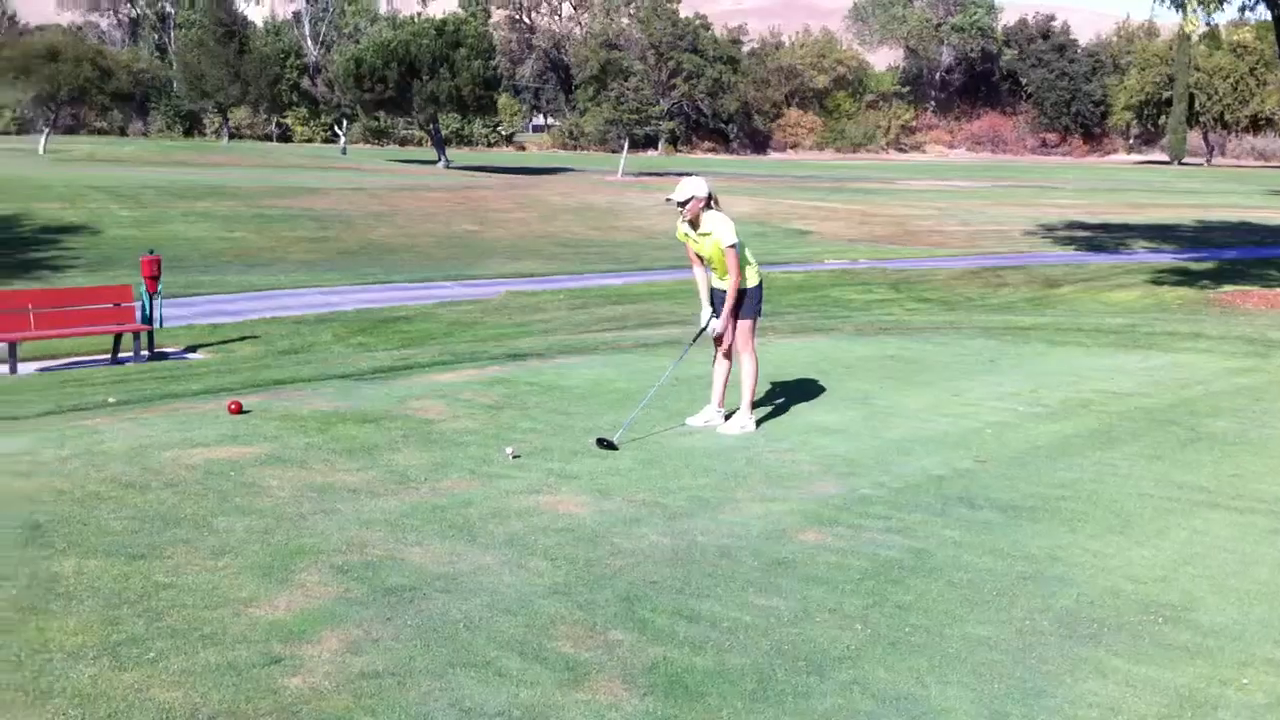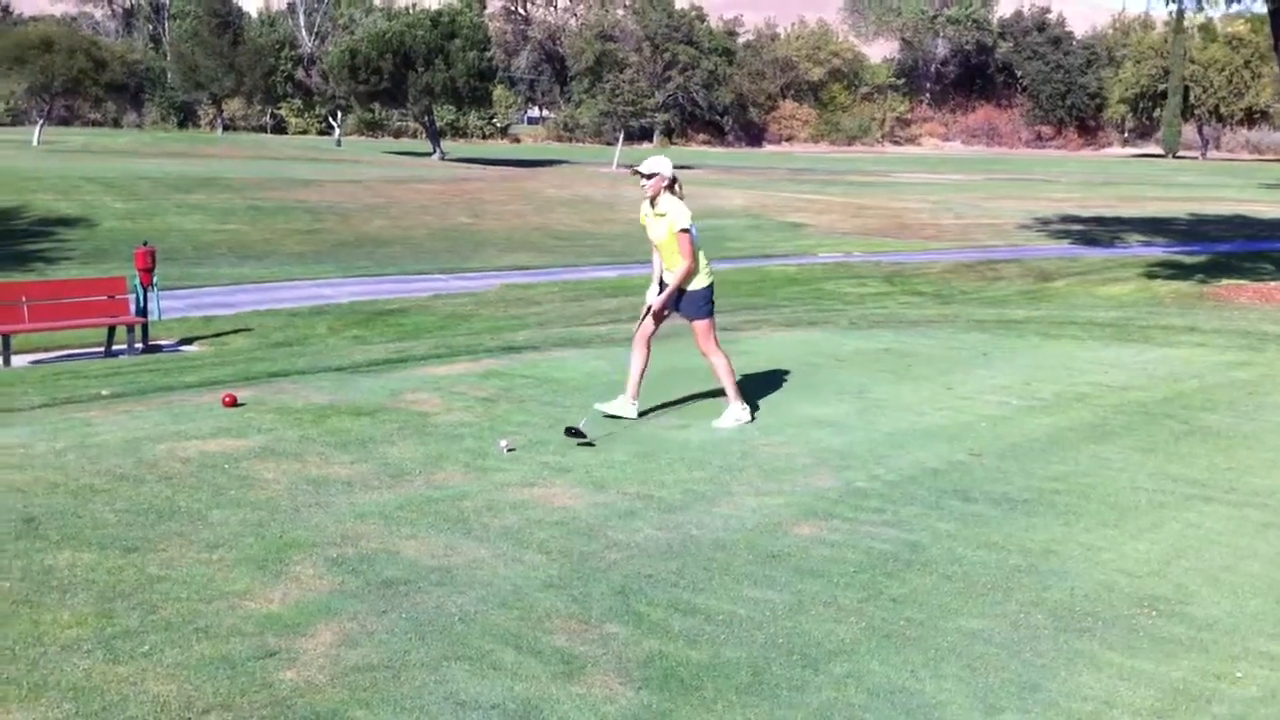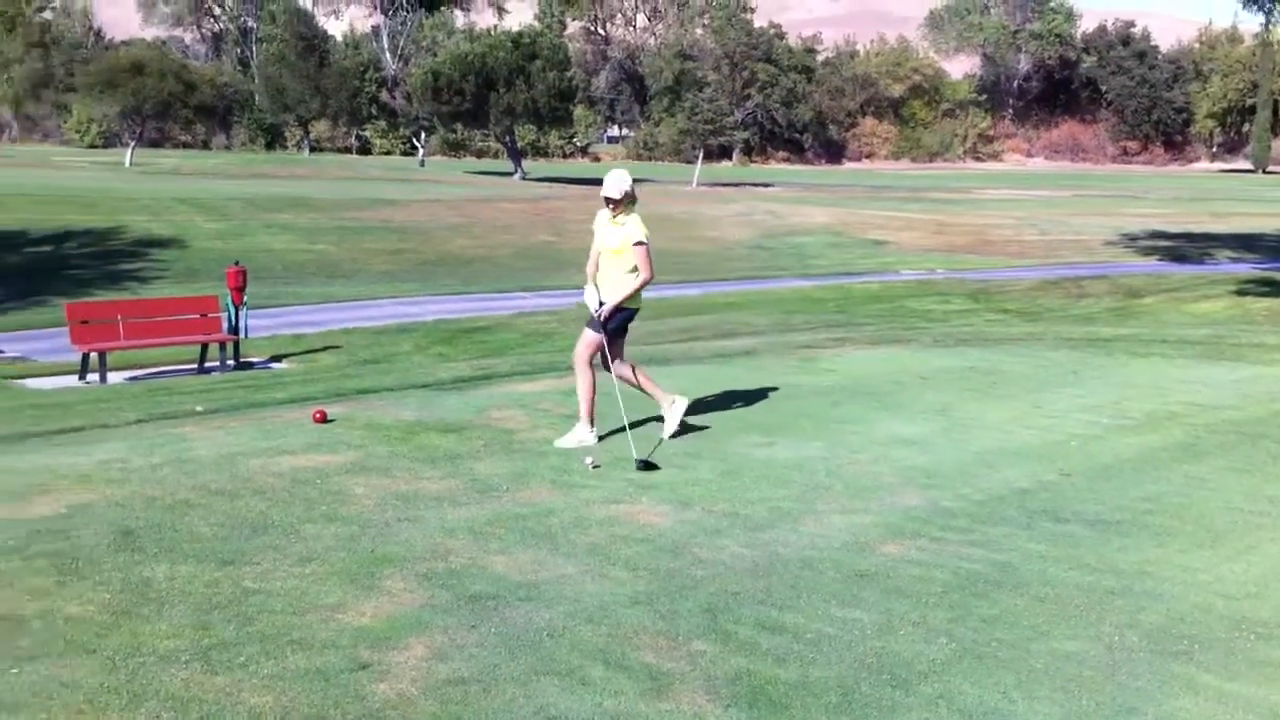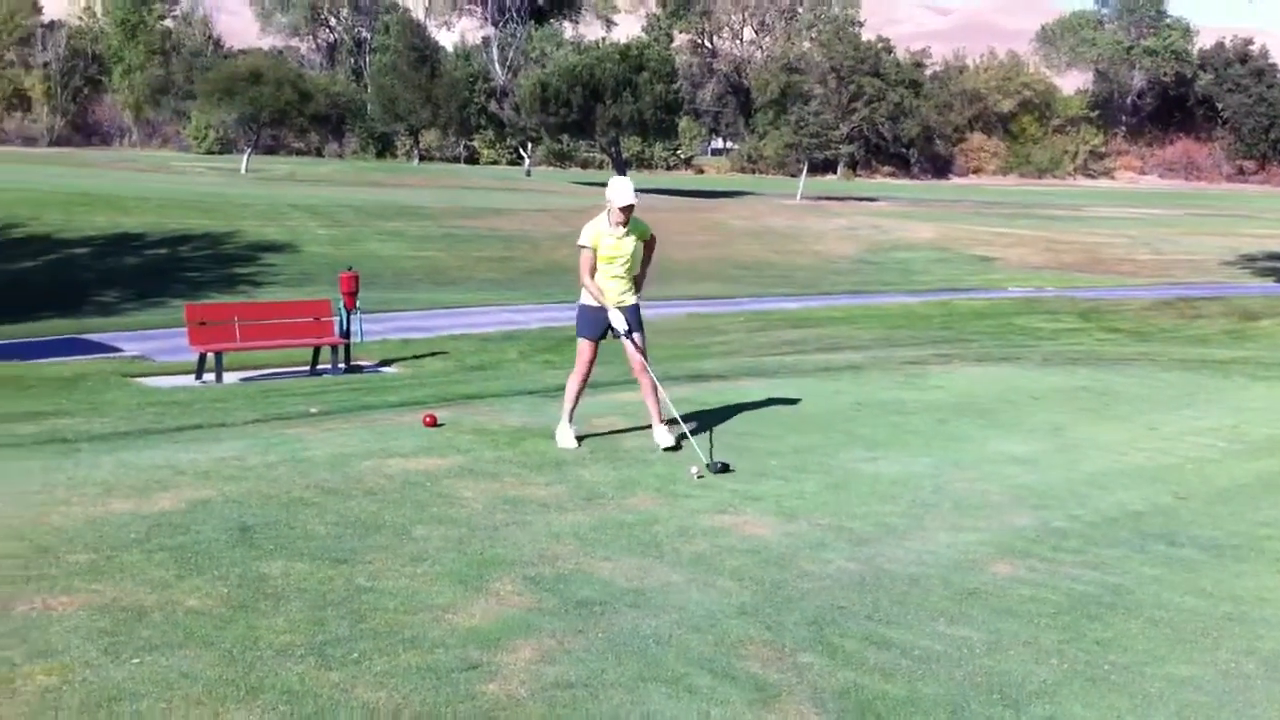
dt=0.7s
person 1, frame 1
left shoulder: (721, 227)
right shoulder: (684, 227)
left elbow: (736, 276)
right elbow: (698, 266)
left wrist: (724, 317)
right wrist: (706, 306)
left hip: (745, 285)
right hip: (720, 286)
left knee: (743, 348)
right knee: (722, 347)
left ankle: (745, 415)
right ankle: (715, 409)
person 1, frame 2
left shoulder: (677, 213)
right shoulder: (647, 209)
left elbow: (689, 263)
left wrist: (665, 297)
right wrist: (655, 284)
left hip: (694, 284)
right hip: (670, 281)
left knee: (708, 346)
right knee: (642, 334)
left ankle: (738, 407)
right ankle: (629, 400)
person 1, frame 3
left shoulder: (634, 227)
right shoulder: (602, 217)
left elbow: (646, 275)
right elbow: (593, 258)
left wrist: (613, 303)
right wrist: (590, 286)
left hip: (621, 303)
right hip: (604, 300)
left knee: (581, 357)
right knee: (615, 363)
left ankle: (585, 428)
right ankle: (670, 402)
person 1, frame 4
left shoulder: (637, 227)
right shoulder: (592, 230)
left elbow: (651, 243)
right elbow: (585, 277)
left wrist: (642, 275)
right wrist: (609, 309)
left hip: (627, 304)
right hip: (593, 304)
left knee: (639, 365)
right knee: (583, 367)
left ankle: (659, 426)
right ankle: (565, 425)
